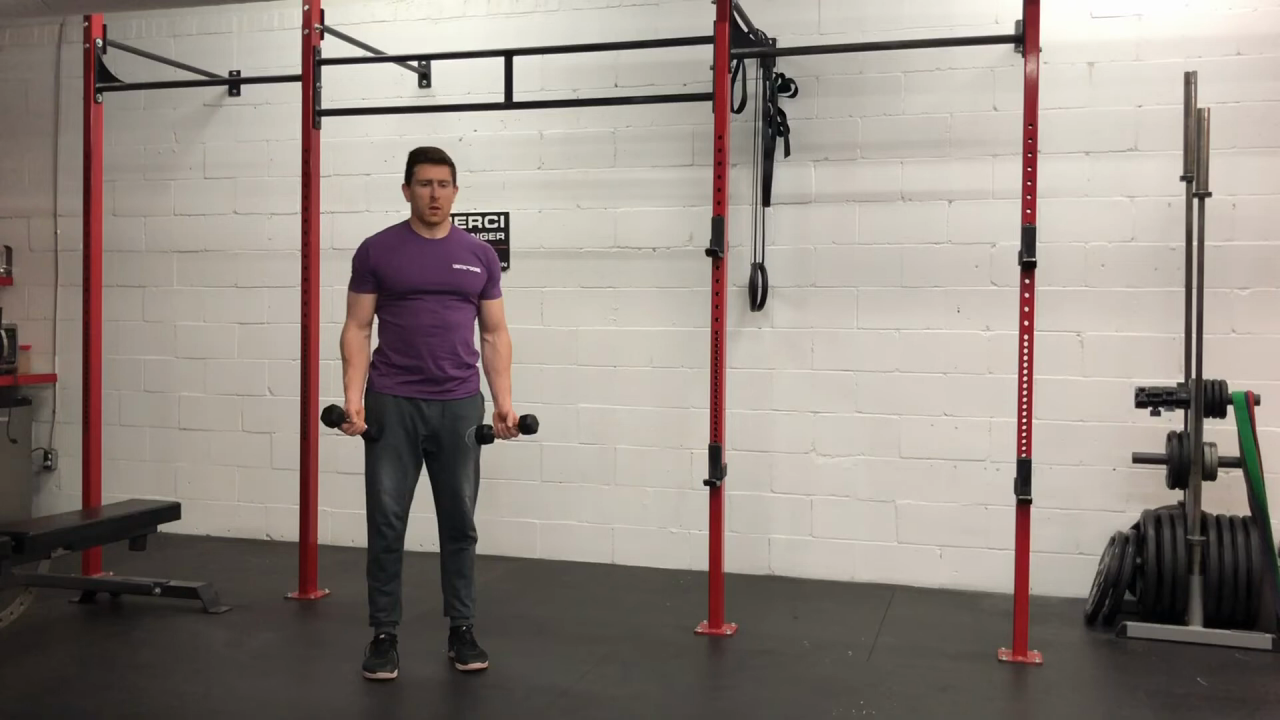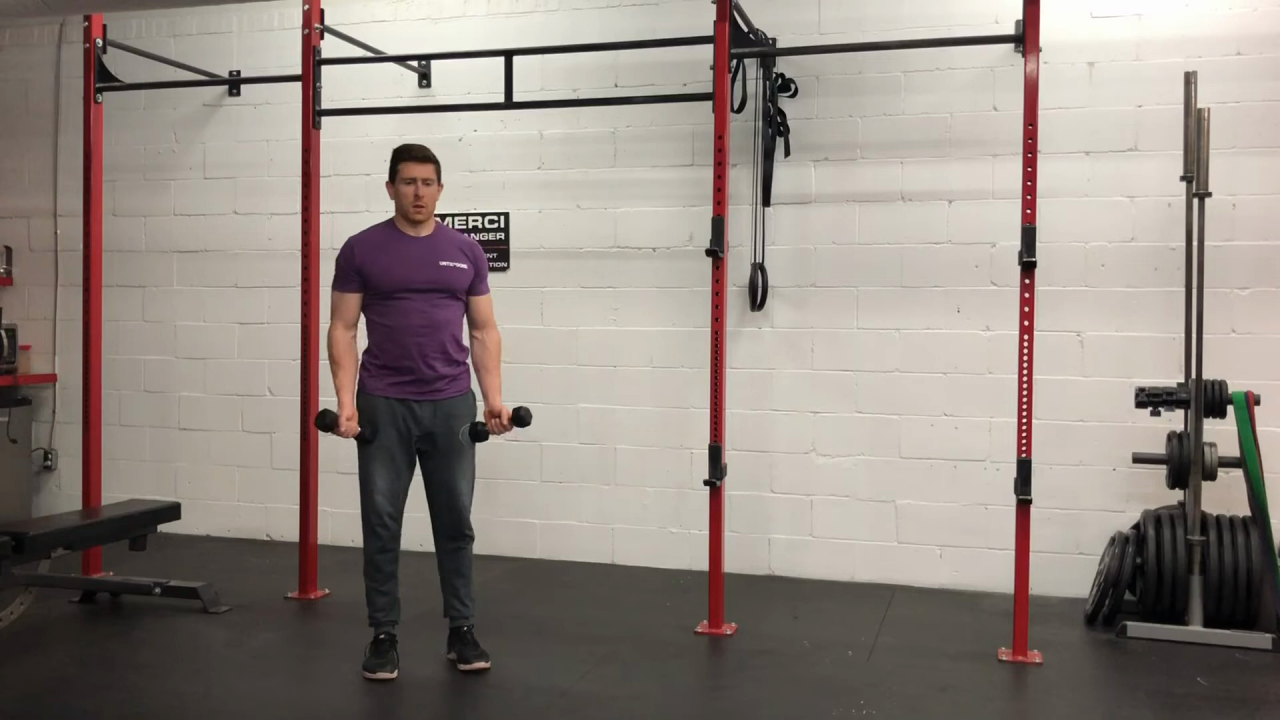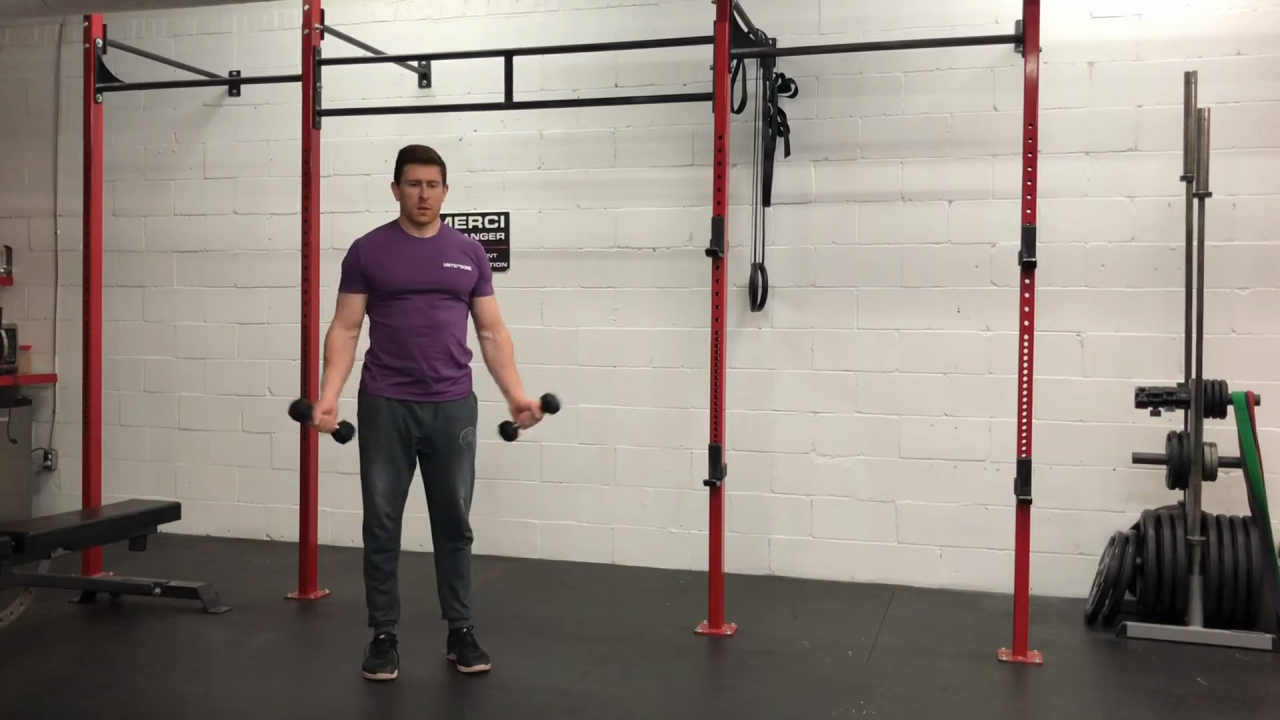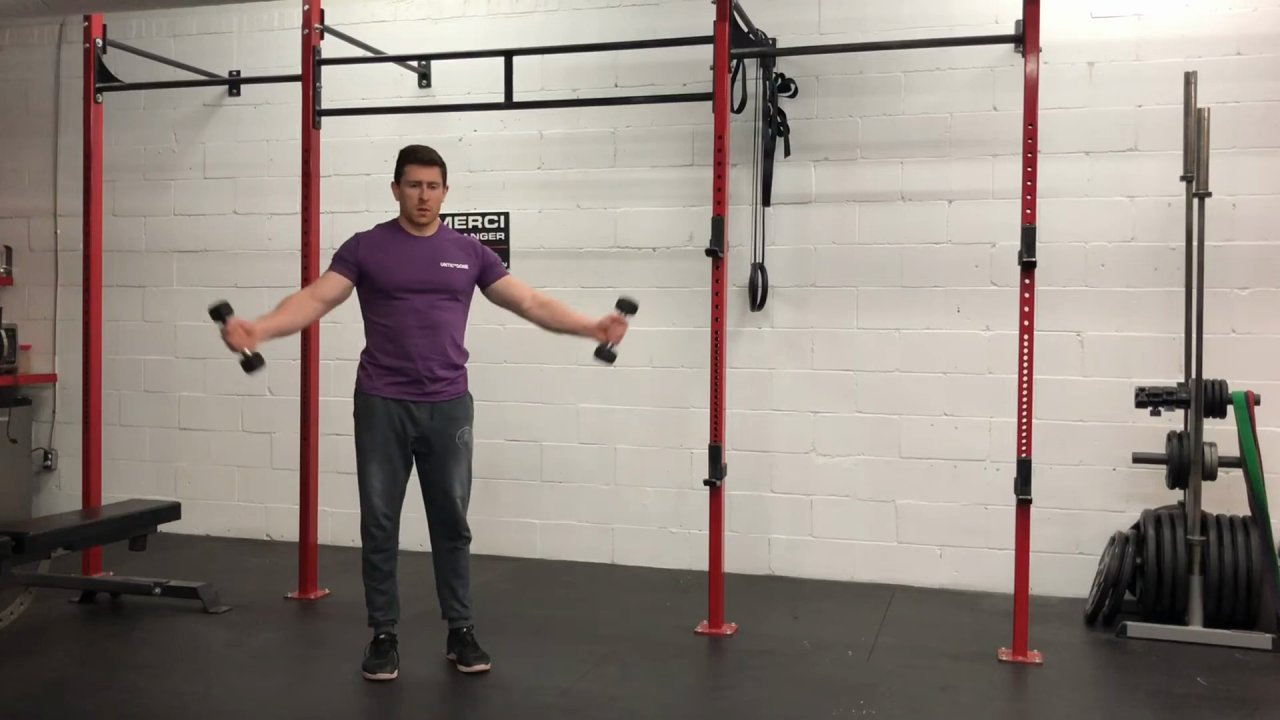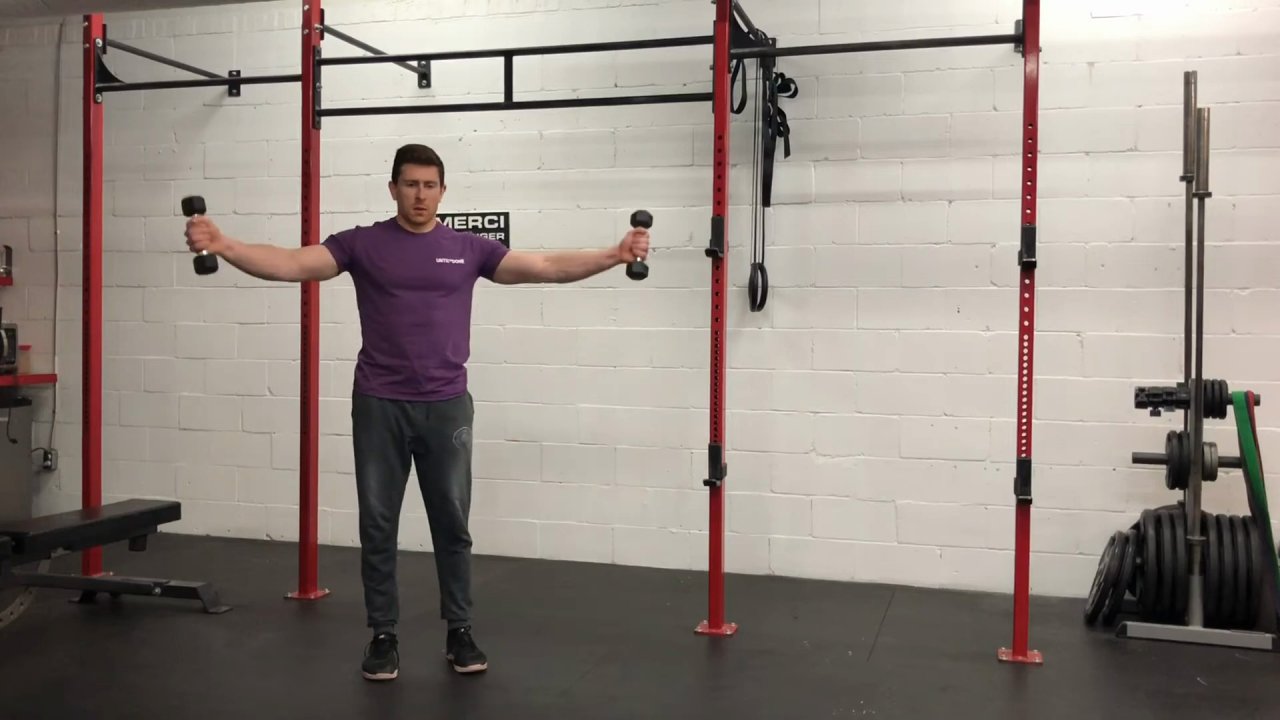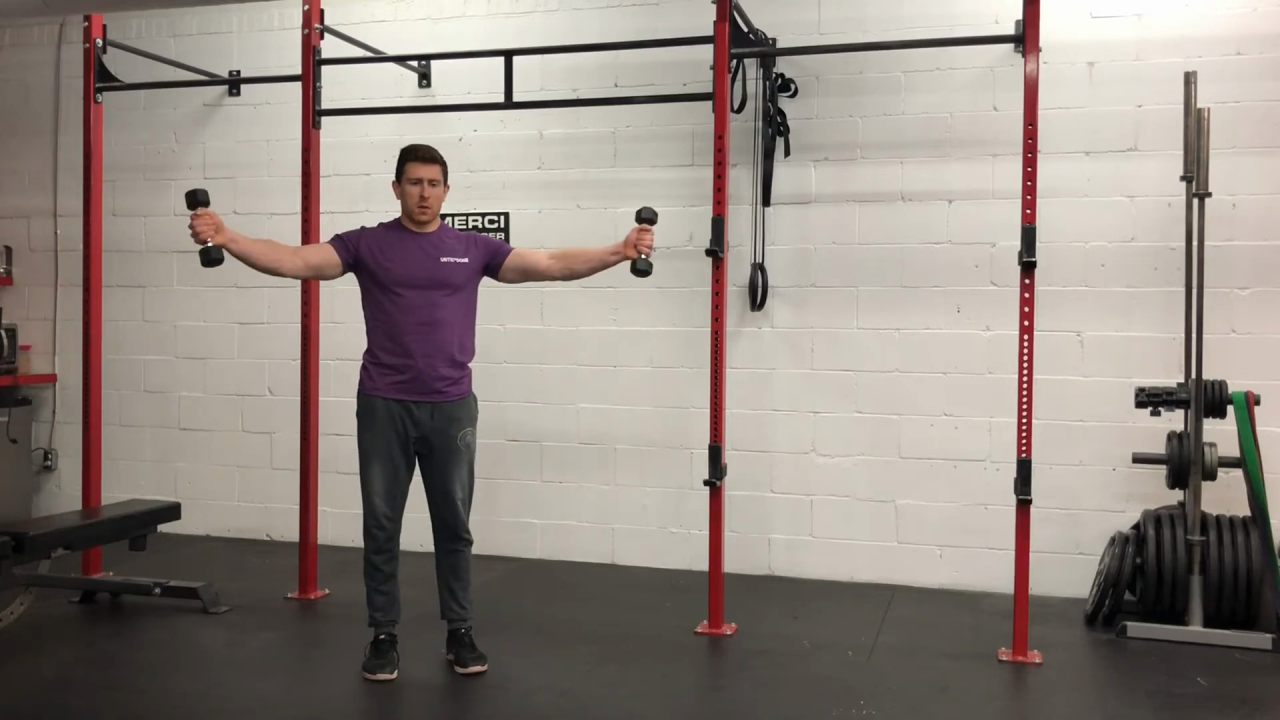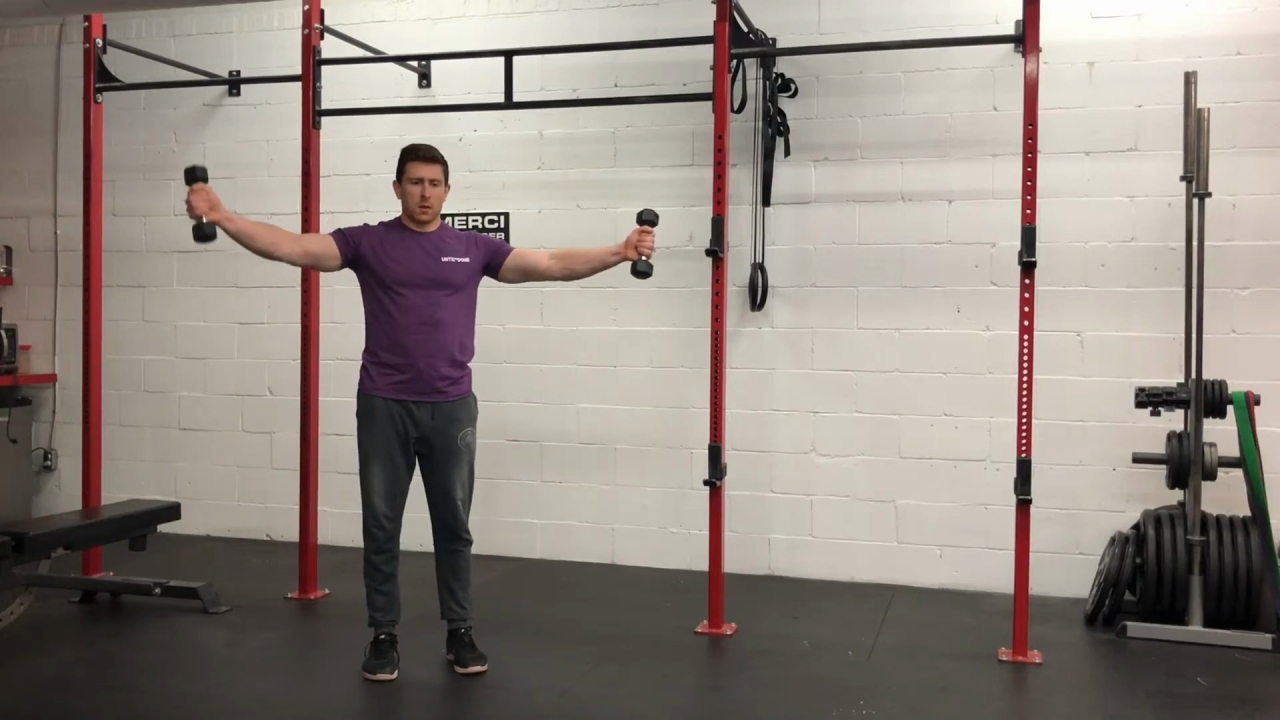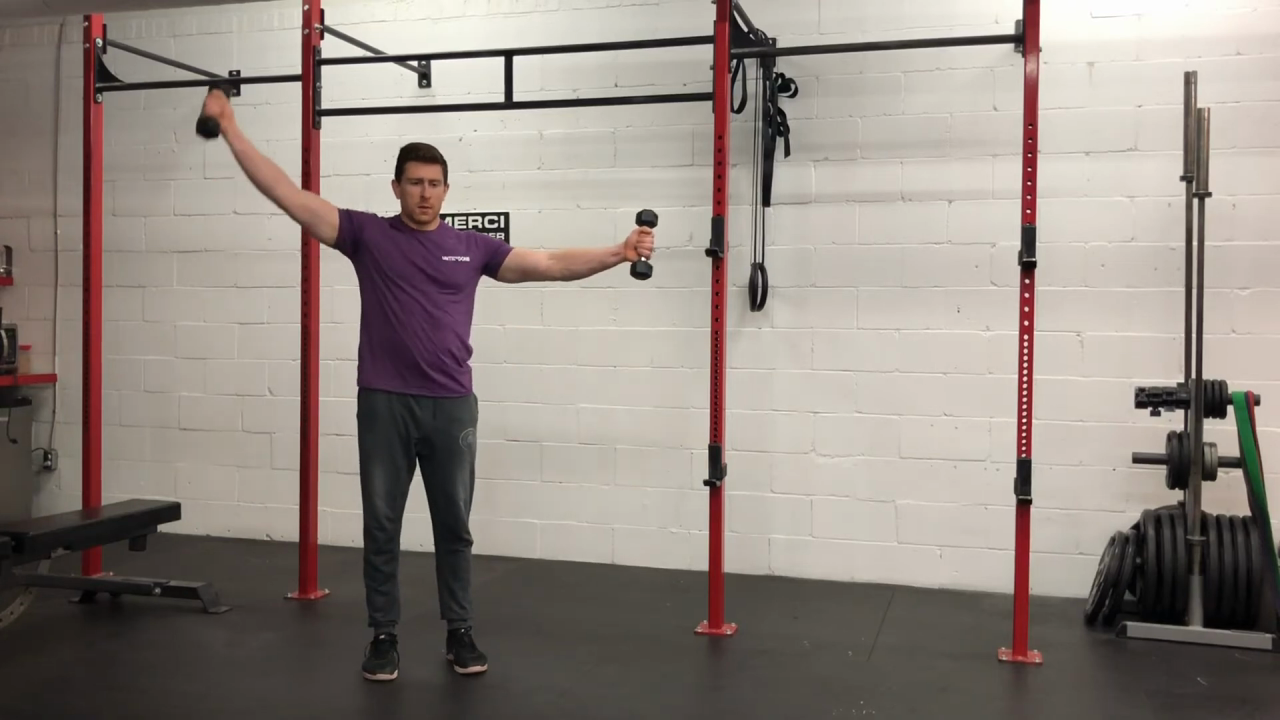
dt=0.3s
person 1, frame 1
left shoulder: (479, 255)
right shoulder: (377, 250)
left elbow: (495, 334)
right elbow: (356, 327)
left wrist: (504, 402)
right wrist: (353, 397)
left hip: (460, 406)
right hip: (393, 405)
left knee: (459, 524)
right knee: (386, 524)
left ankle: (461, 630)
right ankle: (384, 634)
person 1, frame 2
left shoulder: (465, 251)
right shoulder: (362, 249)
left elbow: (483, 329)
right elbow: (342, 328)
left wrist: (494, 397)
right wrist: (346, 400)
left hip: (452, 405)
right hip: (384, 406)
left knee: (456, 523)
right knee: (381, 525)
left ankle: (461, 630)
right ankle: (384, 634)
person 1, frame 3
left shoulder: (468, 253)
right shoulder: (368, 251)
left elbow: (491, 330)
right elbow: (345, 327)
left wrist: (515, 392)
right wrist: (329, 396)
left hip: (452, 407)
right hip: (385, 406)
left knee: (453, 525)
right knee: (381, 526)
left ankle: (460, 631)
right ankle: (383, 636)
person 1, frame 4
left shoulder: (468, 251)
right shoulder: (365, 248)
left elbow: (528, 301)
right elbow: (315, 298)
left wrist: (590, 327)
right wrist: (258, 329)
left hip: (448, 405)
right hip: (381, 404)
left knee: (452, 524)
right knee: (379, 525)
left ankle: (460, 631)
right ankle: (383, 635)
person 1, frame 5
left shoulder: (468, 248)
right shoulder: (362, 244)
left elbow: (546, 266)
right elbow: (289, 263)
left wrist: (614, 255)
right wrist: (223, 245)
left hip: (447, 407)
right hip: (379, 405)
left knee: (453, 525)
right knee: (378, 526)
left ankle: (459, 632)
right ankle: (383, 635)
person 1, frame 6
left shoulder: (472, 248)
right shoulder: (366, 244)
left elbow: (552, 265)
right elbow: (294, 261)
left wrist: (620, 251)
right wrist: (228, 239)
left hip: (451, 406)
right hip: (383, 405)
left knee: (454, 526)
right knee: (381, 526)
left ankle: (460, 632)
right ankle: (384, 634)
person 1, frame 7
left shoulder: (472, 248)
right shoulder: (368, 243)
left elbow: (551, 264)
right elbow: (290, 247)
left wrist: (618, 252)
right wrist: (222, 215)
left hip: (451, 408)
right hip: (384, 406)
left knee: (453, 526)
right knee: (381, 527)
left ankle: (459, 632)
right ankle: (383, 635)
person 1, frame 8
left shoulder: (472, 247)
right shoulder: (368, 234)
left elbow: (550, 264)
right elbow: (289, 196)
left wrist: (619, 252)
right wrist: (228, 127)
left hip: (451, 406)
right hip: (384, 404)
left knee: (453, 526)
right knee: (381, 527)
left ankle: (459, 631)
right ankle: (383, 635)
